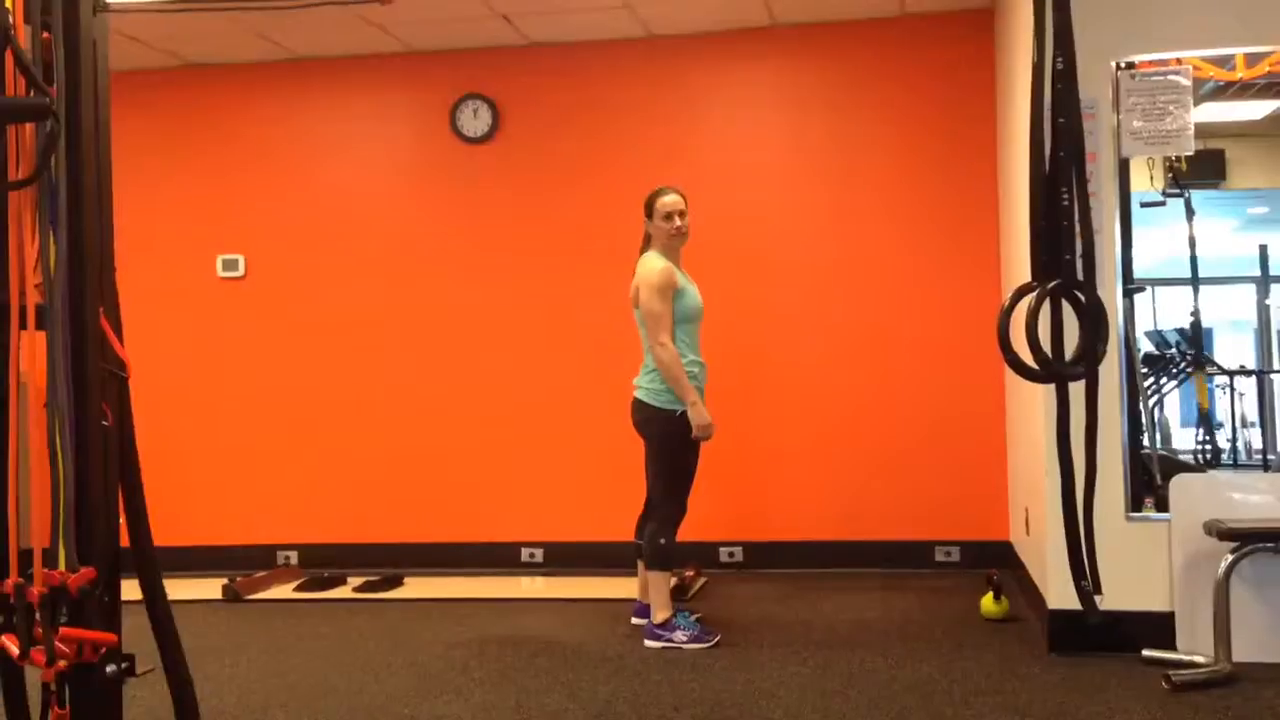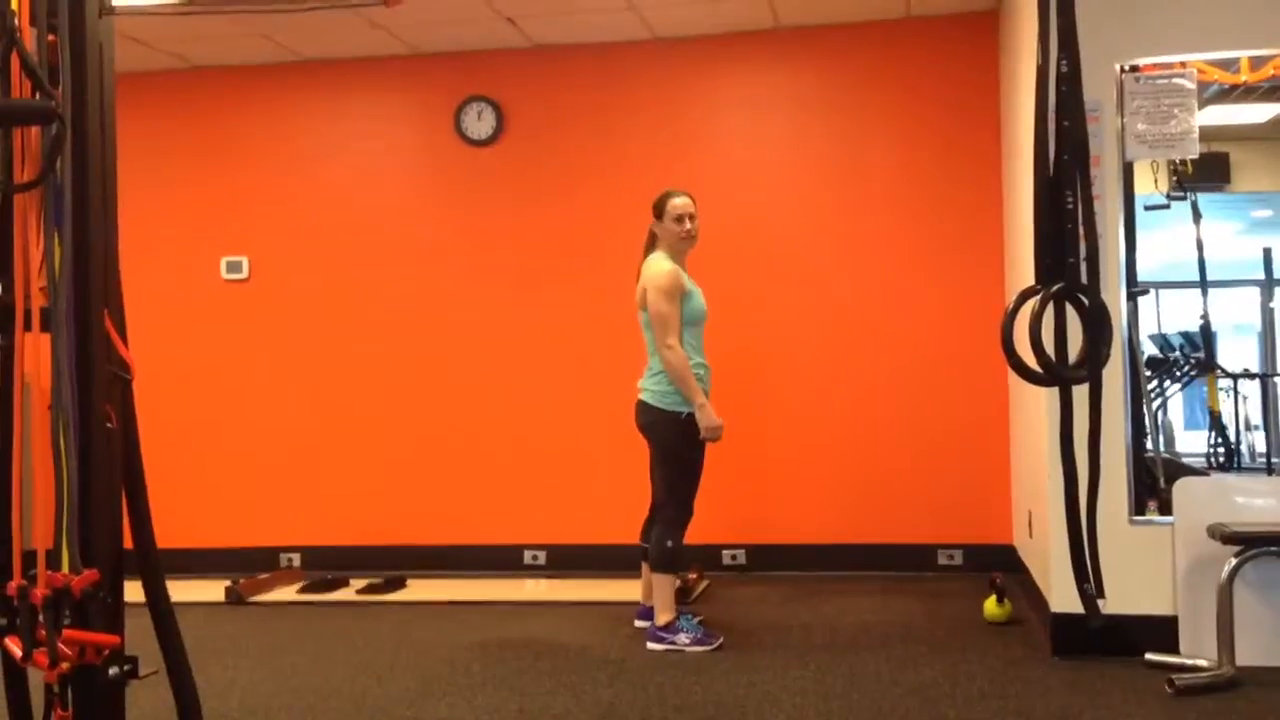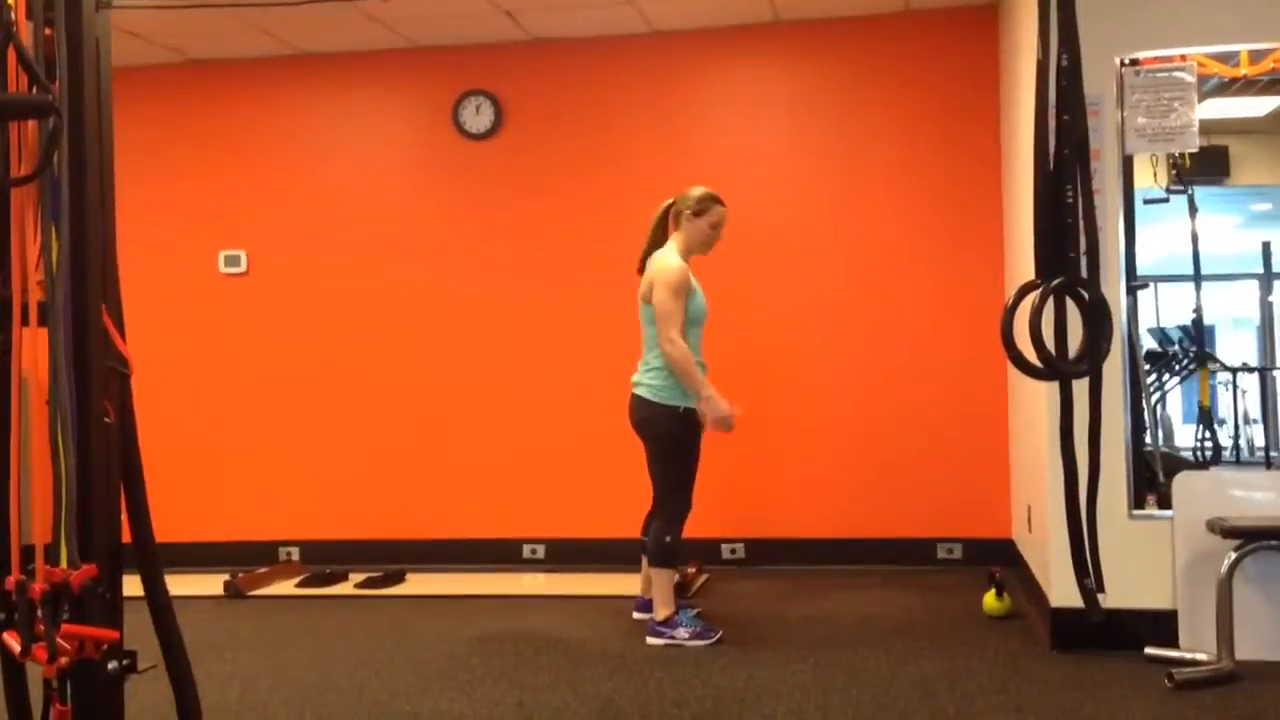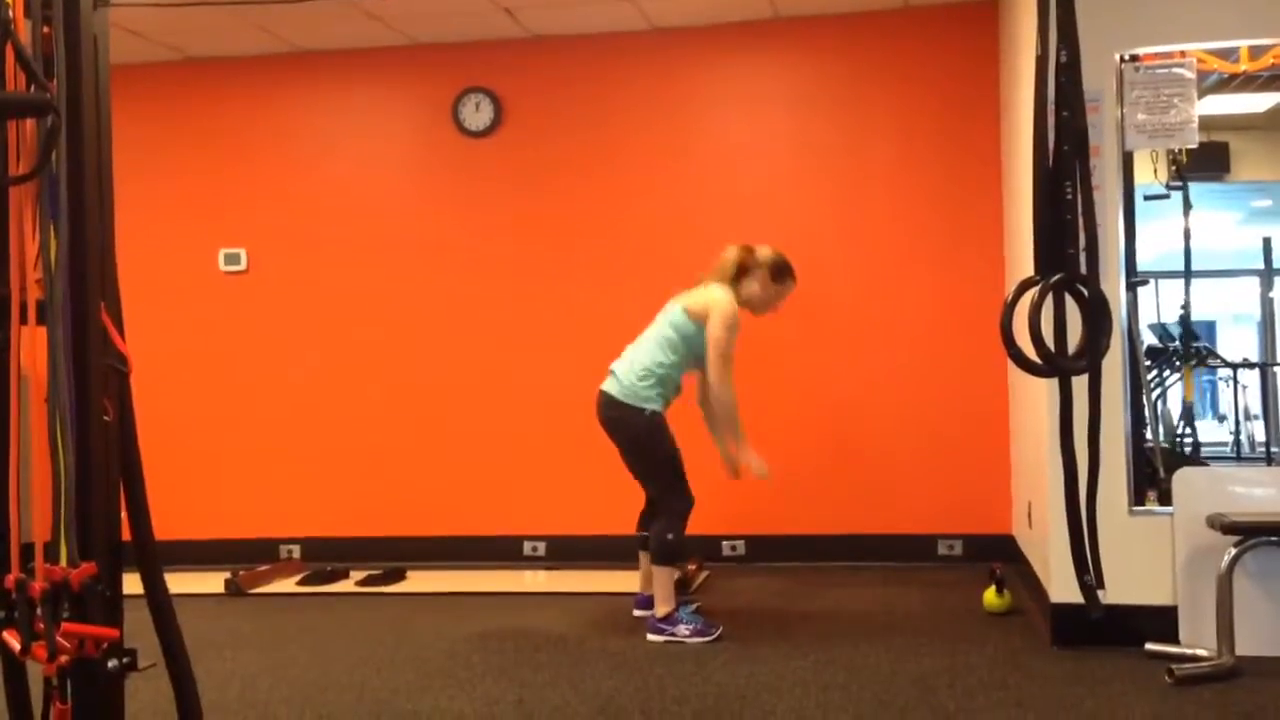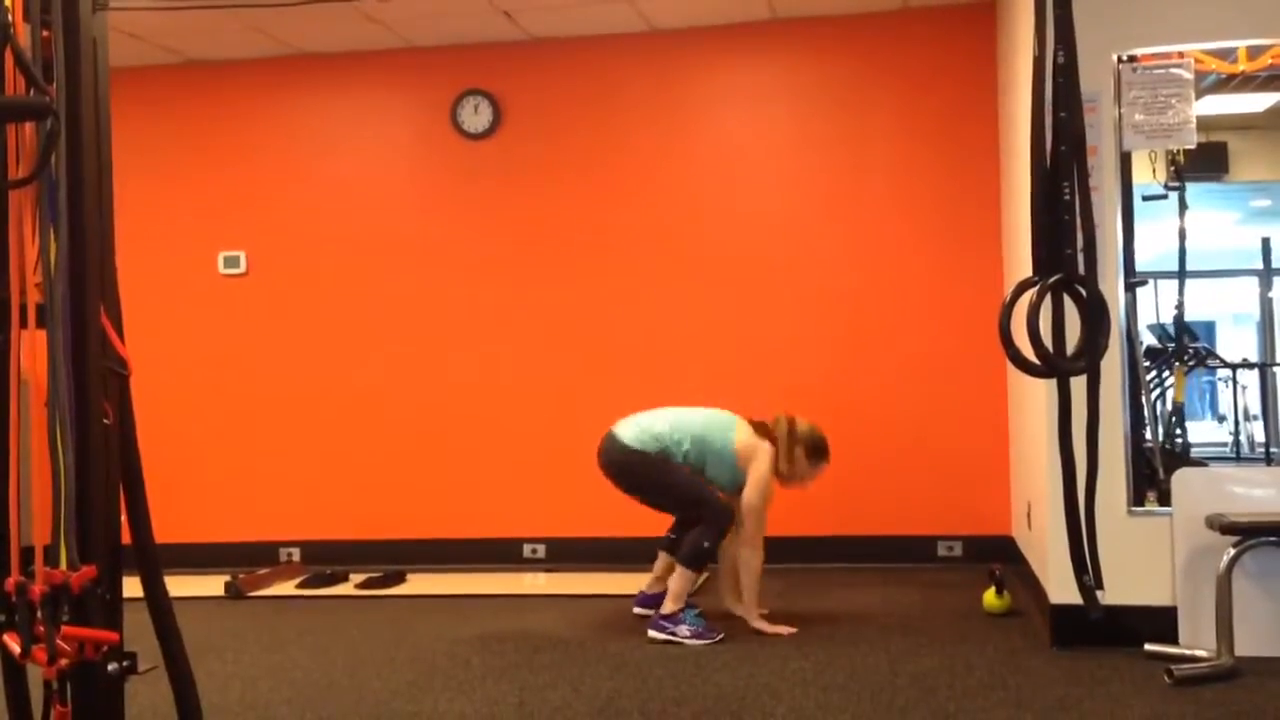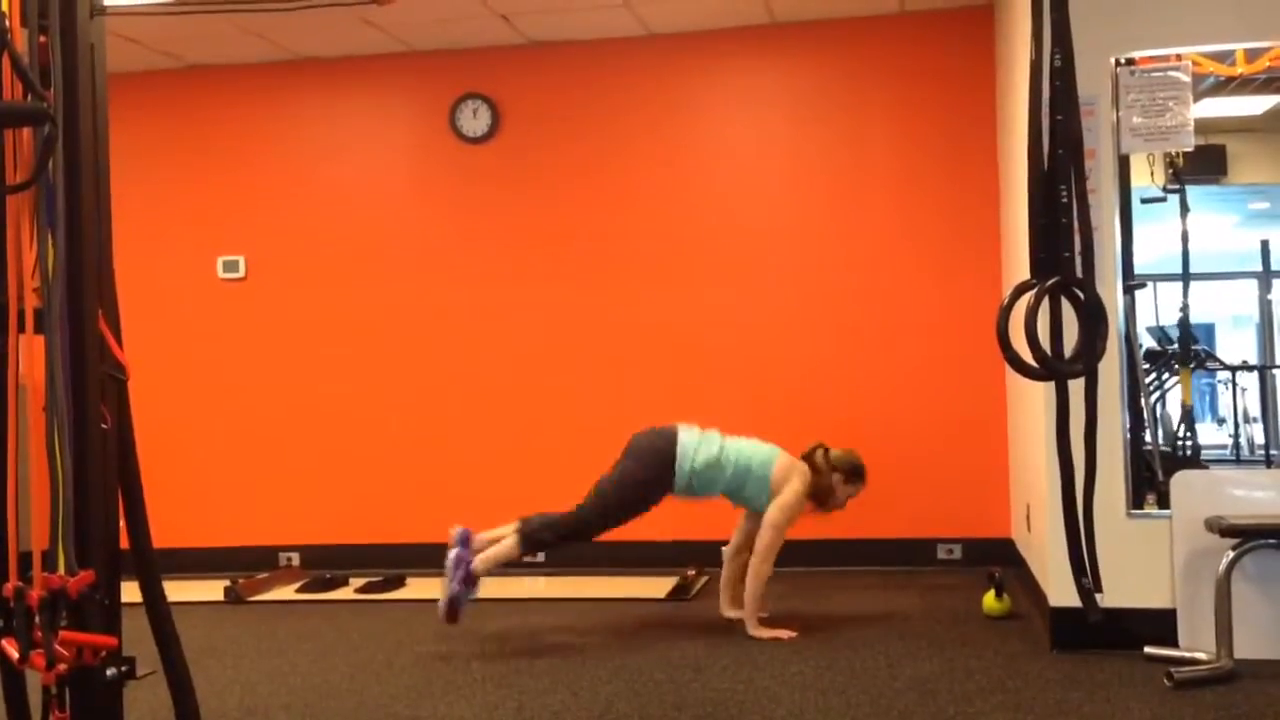
dt=0.4s
person 1, frame 1
left shoulder: (671, 269)
right shoulder: (656, 269)
right elbow: (661, 346)
left wrist: (694, 402)
right wrist: (694, 405)
left hip: (667, 404)
right hip: (666, 407)
left knee: (659, 506)
right knee: (668, 509)
left ankle: (647, 603)
right ankle: (661, 623)
person 1, frame 2
left shoulder: (672, 270)
right shoulder: (663, 272)
right elbow: (669, 348)
left wrist: (698, 405)
right wrist: (703, 407)
left hip: (668, 407)
right hip: (672, 409)
left knee: (665, 509)
right knee: (675, 511)
left ankle: (651, 605)
right ankle: (664, 626)
person 1, frame 3
left shoulder: (670, 265)
right shoulder: (670, 266)
right elbow: (671, 343)
left wrist: (698, 399)
right wrist: (710, 398)
left hip: (660, 401)
right hip: (665, 405)
left knee: (668, 502)
right knee: (673, 505)
left ankle: (649, 597)
right ankle: (664, 619)
person 1, frame 4
left shoulder: (709, 299)
right shoulder: (725, 306)
left elbow: (706, 385)
right elbow: (719, 383)
left wrist: (724, 446)
right wrist: (741, 450)
left hip: (621, 399)
right hip: (633, 405)
left knee: (662, 497)
right knee: (675, 501)
left ankle: (648, 595)
right ankle: (664, 616)
person 1, frame 5
left shoulder: (748, 452)
right shoulder: (762, 460)
left elbow: (736, 536)
right elbow: (751, 544)
left wrist: (732, 599)
right wrist: (753, 615)
left hip: (624, 445)
right hip: (632, 452)
left knee: (700, 514)
right knee: (714, 516)
left ankle: (652, 594)
right ankle: (670, 616)
person 1, frame 6
left shoulder: (777, 480)
right shoulder: (798, 486)
left elbow: (741, 545)
right elbow: (760, 558)
left wrist: (731, 604)
right wrist: (753, 624)
left hip: (665, 449)
right hip: (665, 460)
left knee: (585, 521)
right knee: (586, 520)
left ankle: (475, 545)
right ankle: (471, 566)
